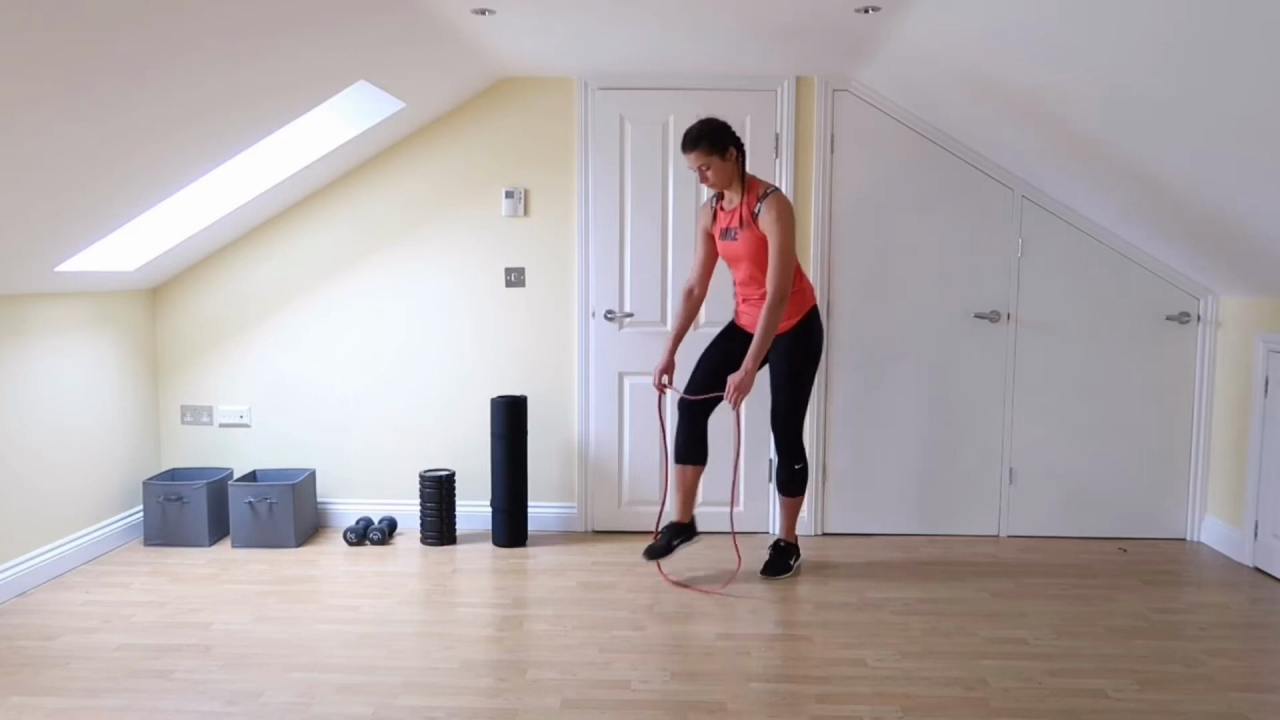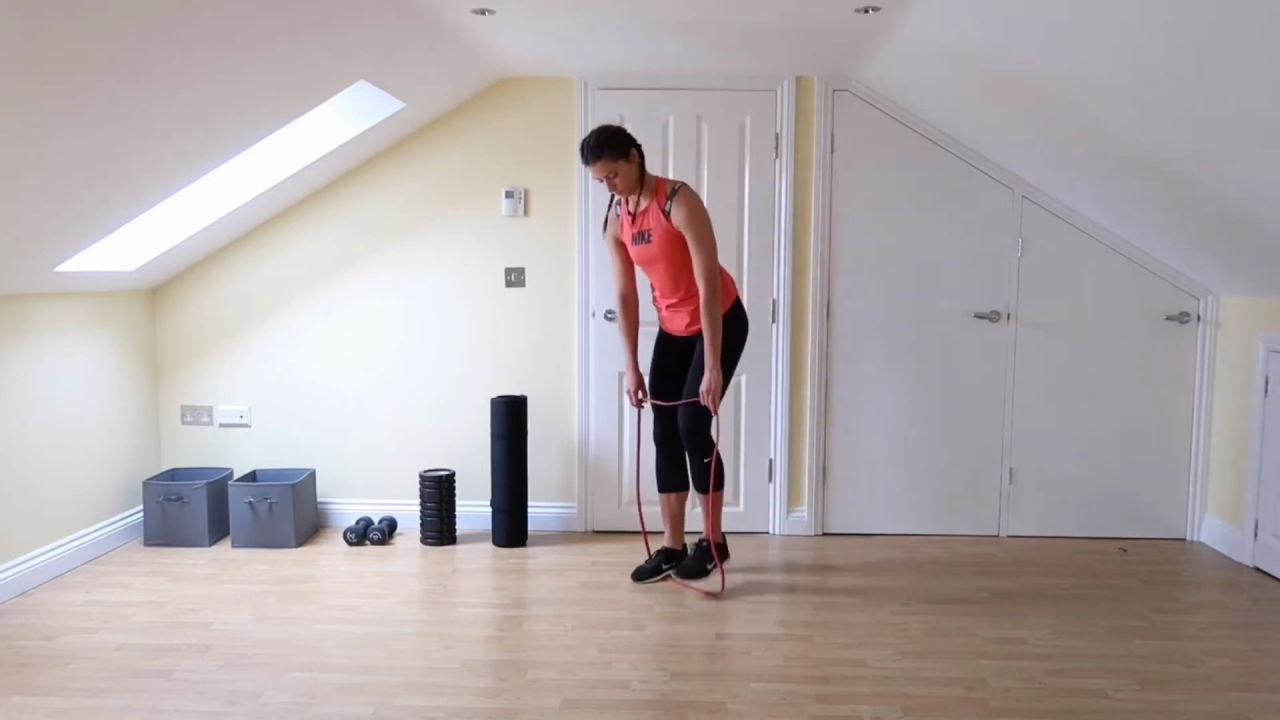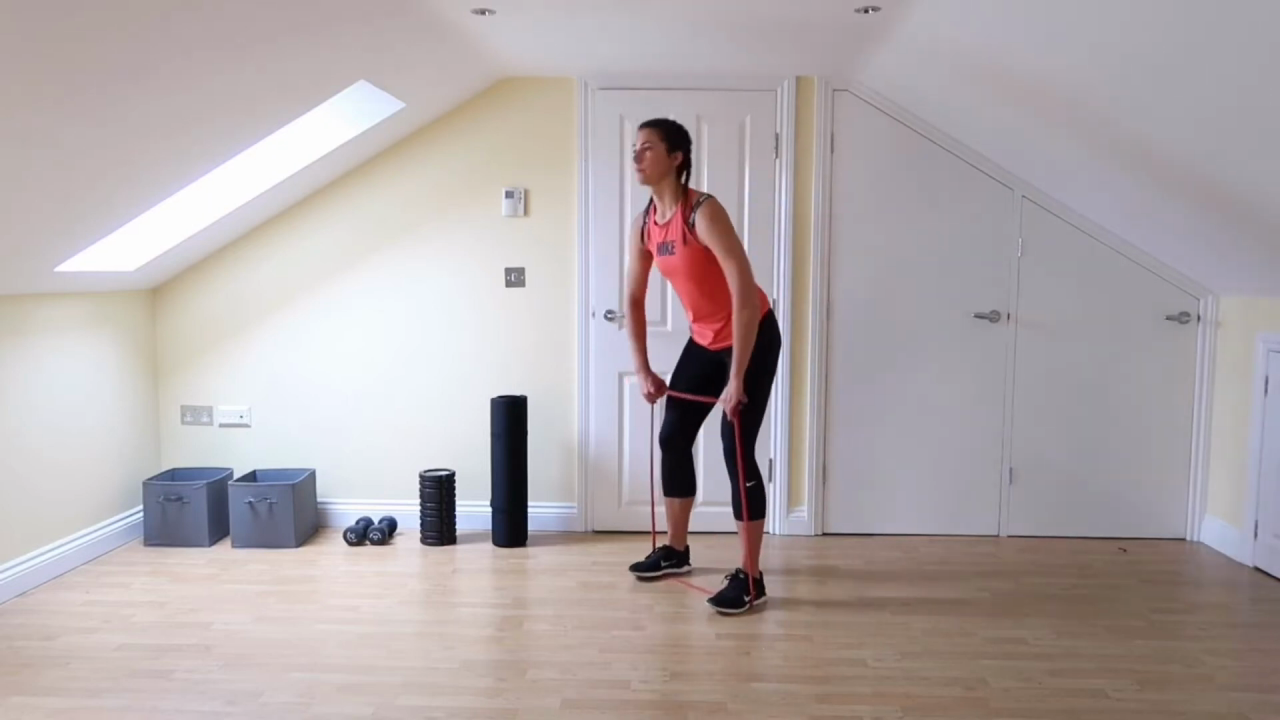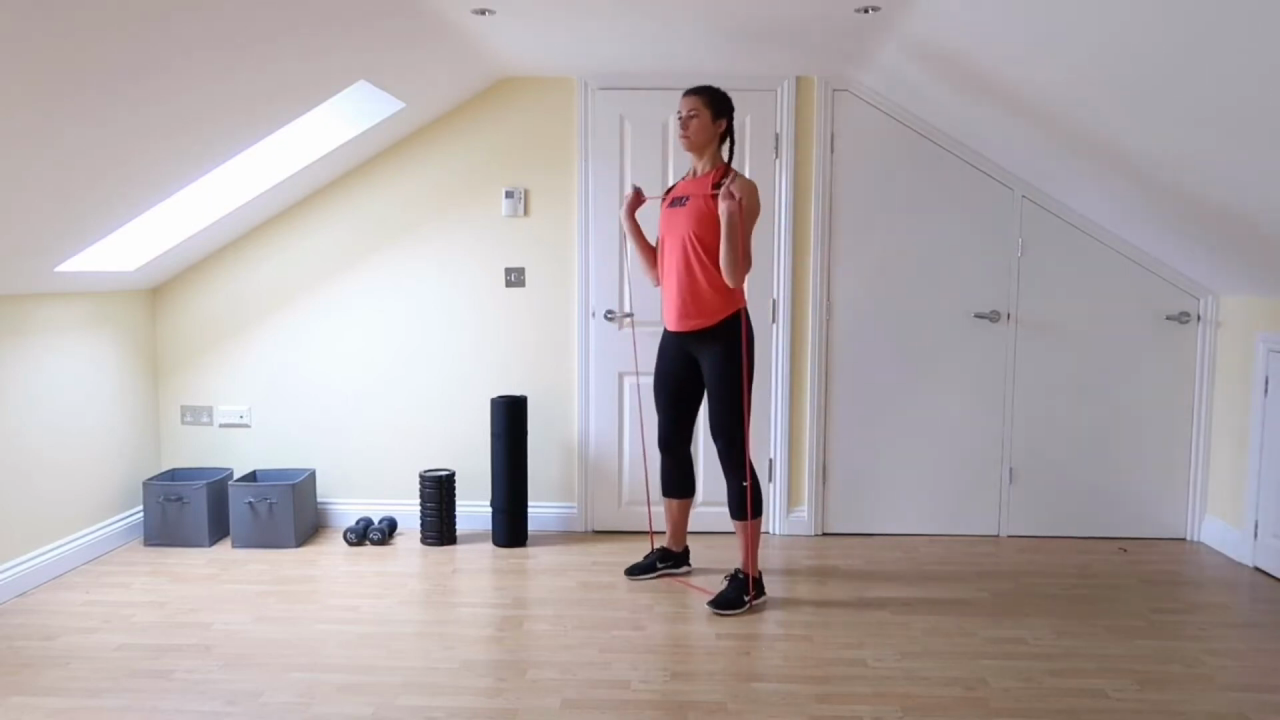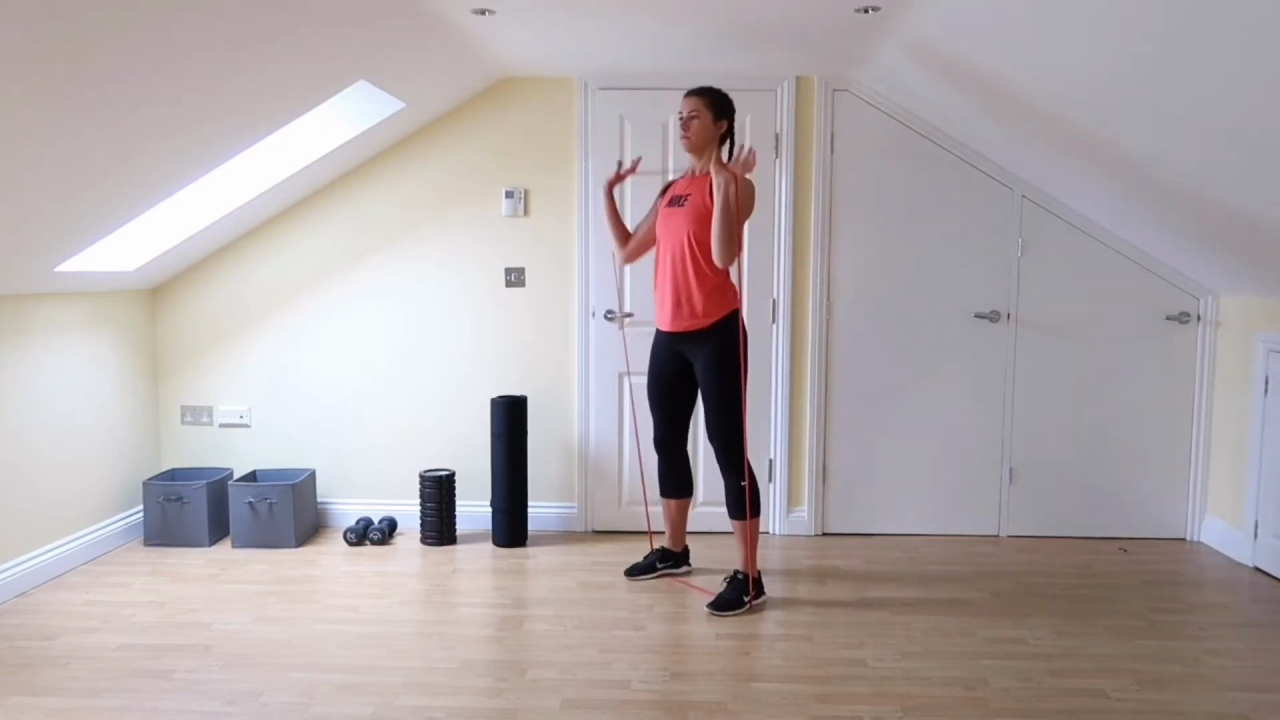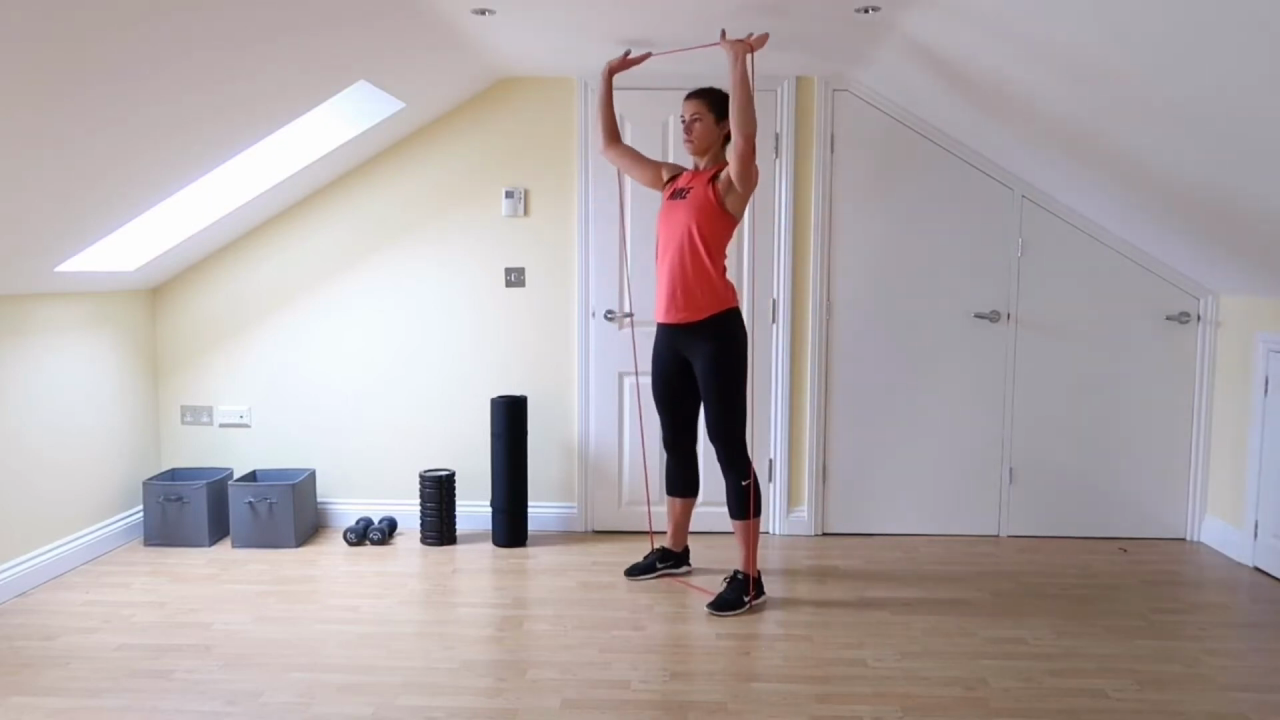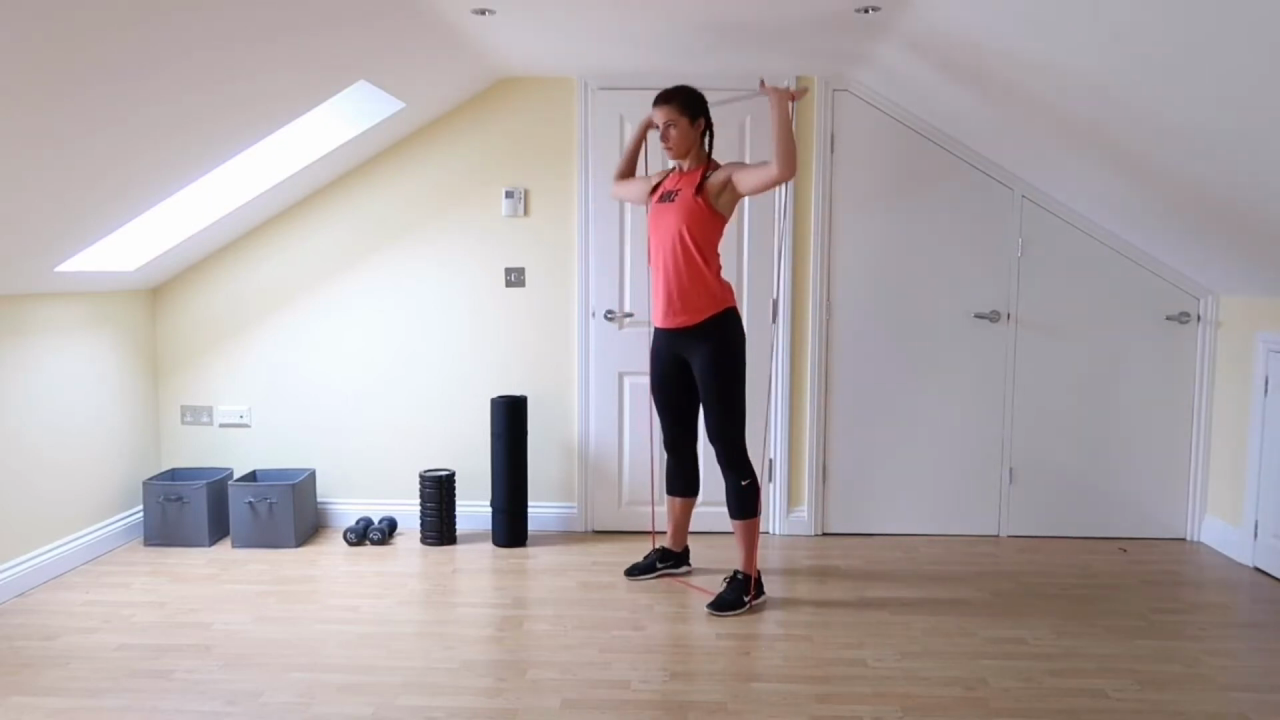
dt=0.7s
person 1, frame 1
left shoulder: (771, 204)
right shoulder: (710, 212)
left elbow: (778, 293)
right elbow: (695, 287)
left wrist: (748, 369)
right wrist: (670, 351)
left hip: (795, 326)
right hip: (746, 322)
left knee: (785, 431)
right knee: (692, 404)
left ankle: (787, 542)
right ankle: (682, 521)
person 1, frame 2
left shoulder: (680, 201)
right shoulder: (615, 220)
left elbow: (709, 286)
right elbow: (626, 296)
left wrist: (714, 366)
right wrist: (632, 367)
left hip: (720, 321)
right hip: (672, 328)
left knee: (692, 424)
right knee: (664, 433)
left ankle: (714, 540)
right ankle: (674, 547)
person 1, frame 3
left shoulder: (705, 212)
right shoulder: (644, 224)
left elbow: (744, 295)
right elbow: (634, 299)
left wrist: (737, 378)
right wrist: (642, 369)
left hip: (751, 337)
right hip: (703, 341)
left knee: (736, 450)
right knee: (672, 437)
left ankle: (750, 576)
right ankle: (675, 549)
person 1, frame 4
left shoulder: (735, 187)
right shoulder: (674, 191)
left elbow: (734, 276)
left wrist: (730, 215)
right wrist: (628, 219)
left hip: (722, 335)
right hip: (676, 336)
left knee: (730, 449)
right knee: (671, 441)
left ankle: (749, 577)
right ankle: (673, 550)
person 1, frame 5
left shoulder: (732, 183)
right shoulder: (670, 191)
left elbow: (724, 257)
right elbow: (626, 252)
left wrist: (725, 185)
right wrist: (610, 192)
left hip: (716, 334)
right hip: (668, 335)
left knee: (727, 448)
right knee: (667, 442)
left ankle: (748, 576)
right ankle: (674, 549)
person 1, frame 6
left shoulder: (733, 181)
right shoulder: (671, 179)
left elbow: (746, 137)
right elbow: (610, 145)
left wrist: (738, 61)
right wrist: (609, 78)
left hip: (715, 330)
right hip: (670, 331)
left knee: (728, 448)
right knee: (677, 443)
left ankle: (748, 577)
right ankle: (674, 549)
person 1, frame 7
left shoulder: (722, 179)
right shoulder: (661, 182)
left elbow: (782, 169)
right elbow: (618, 185)
left wrist: (779, 106)
right wrist: (641, 128)
left hip: (712, 331)
right hip: (667, 333)
left knee: (728, 448)
right knee: (677, 444)
left ankle: (748, 576)
right ankle: (674, 549)
